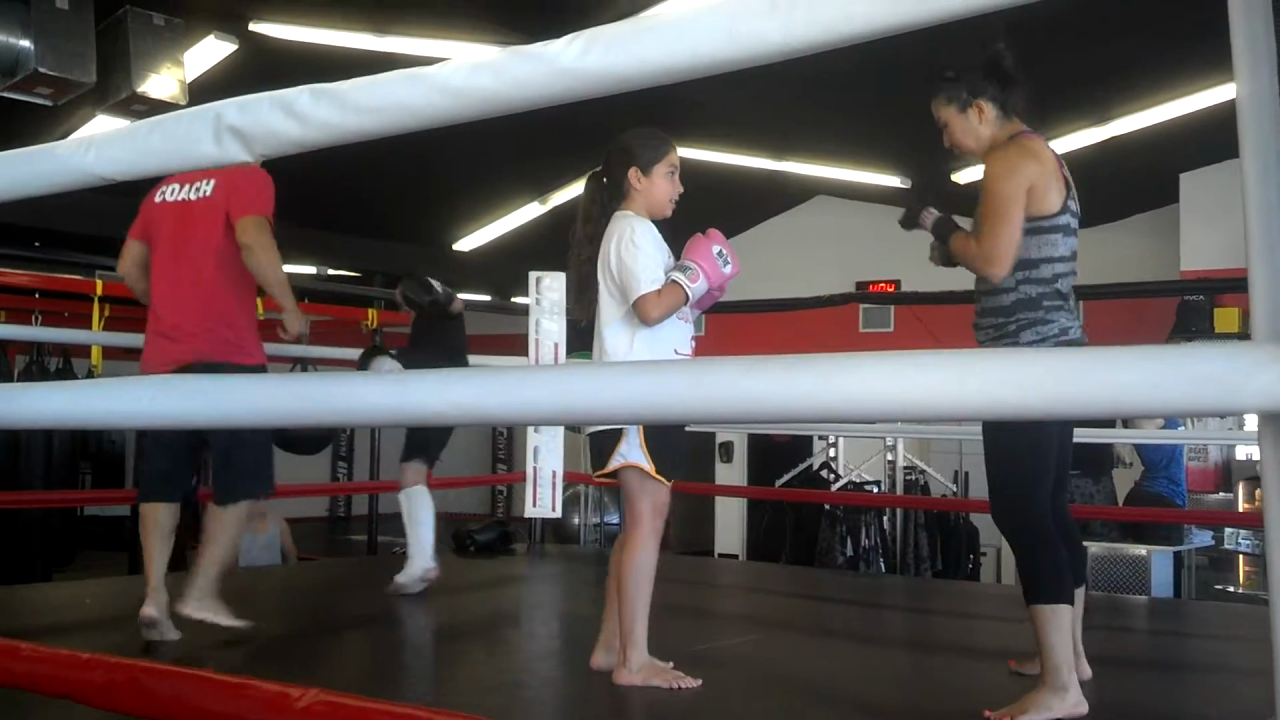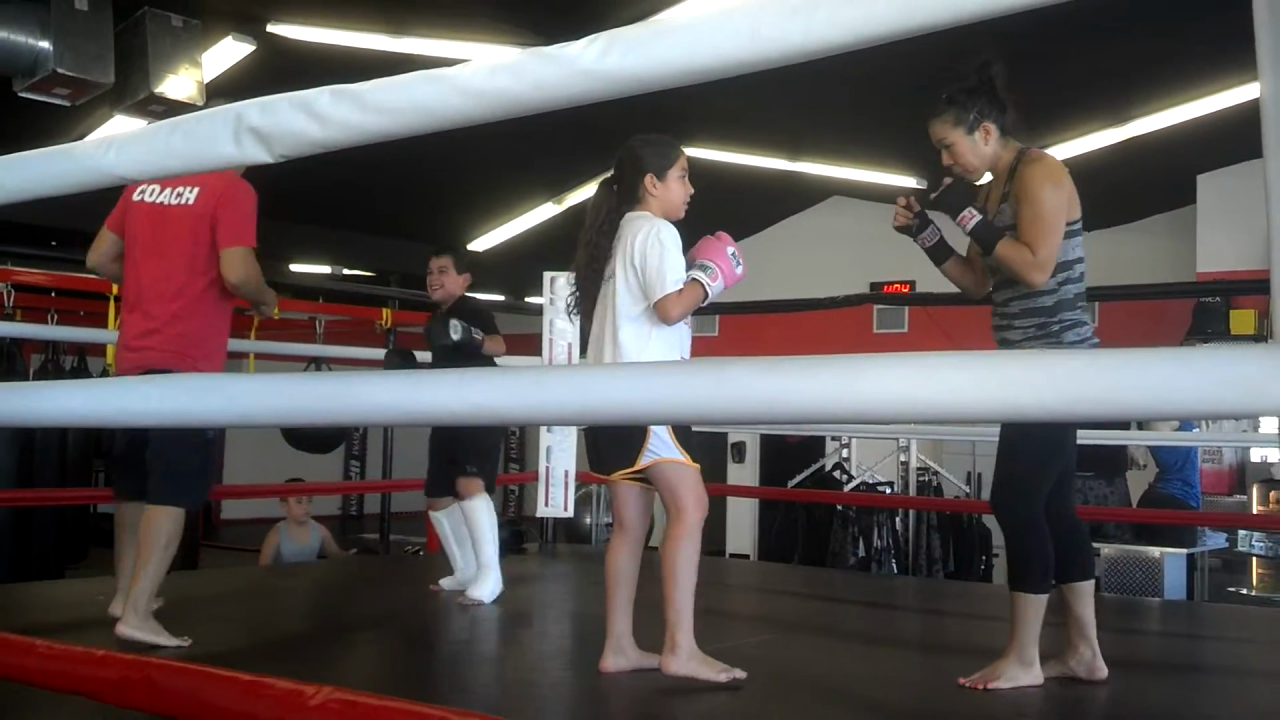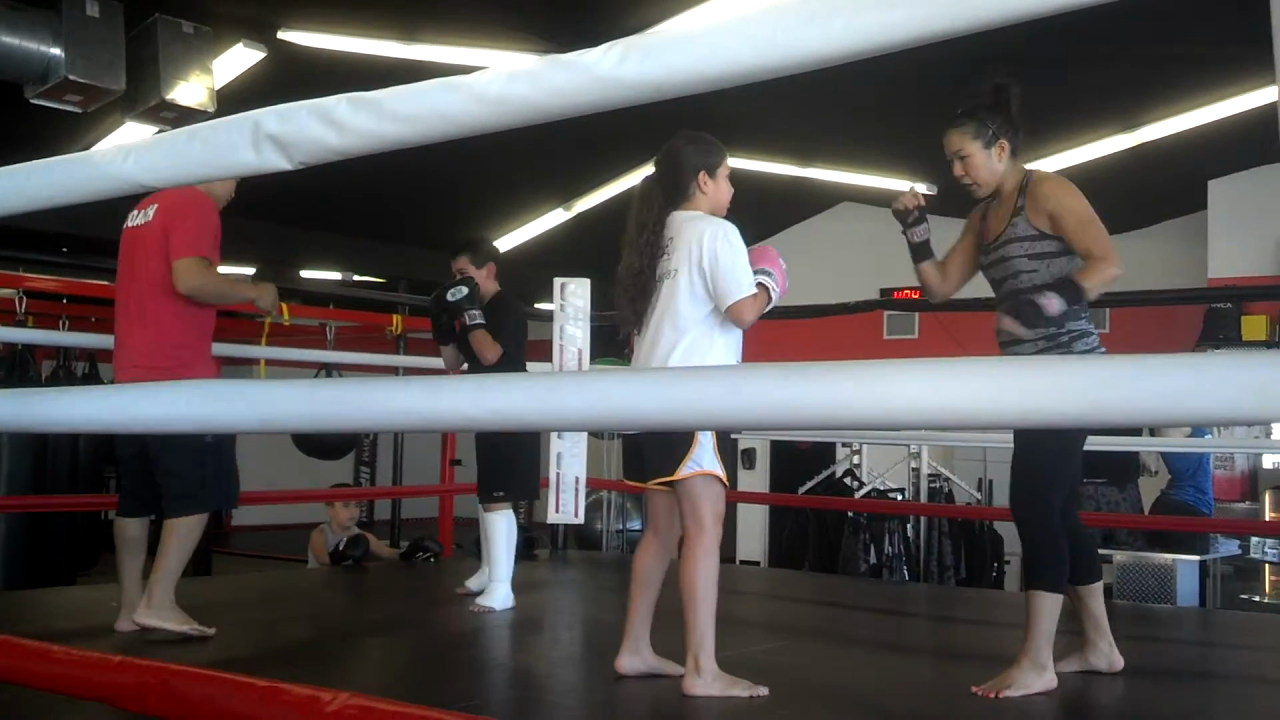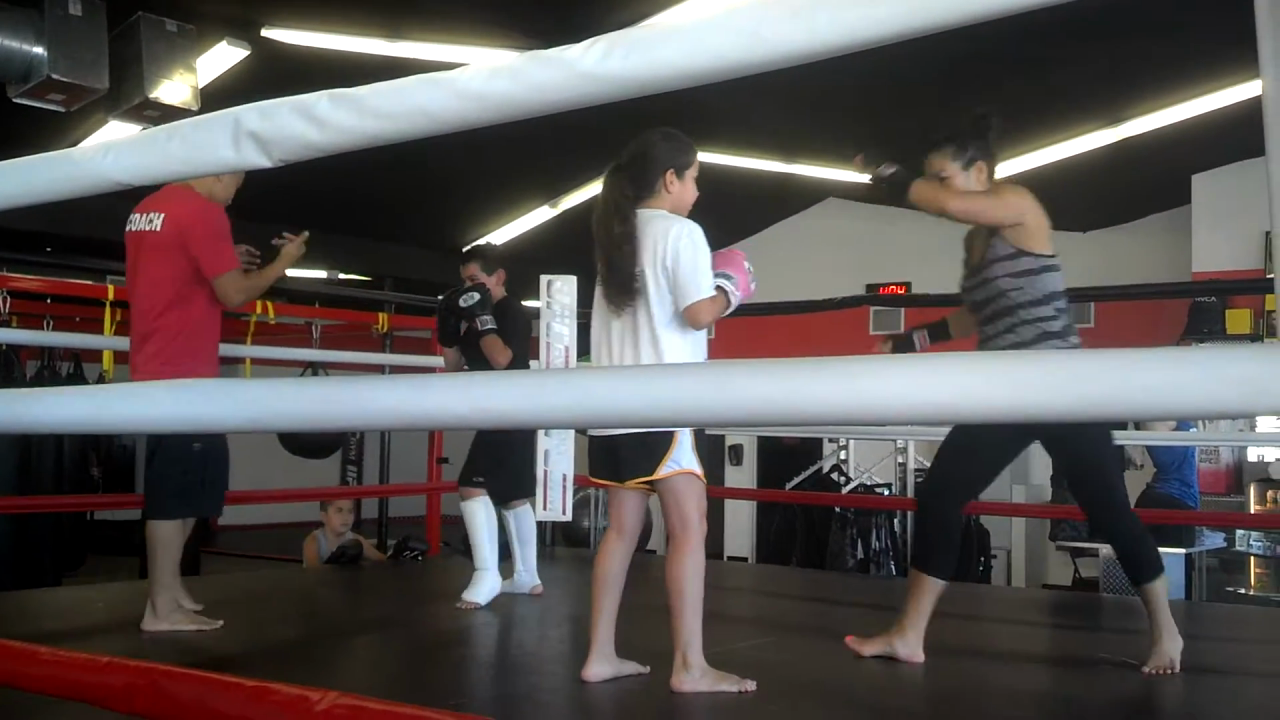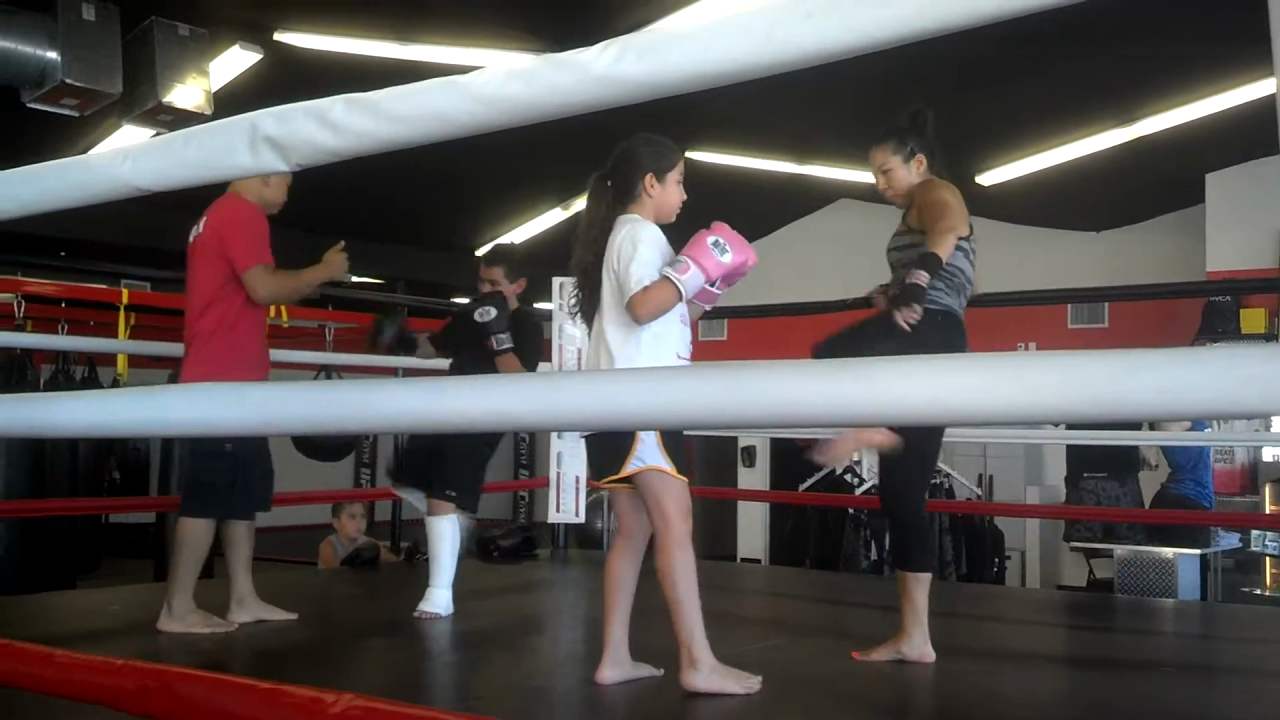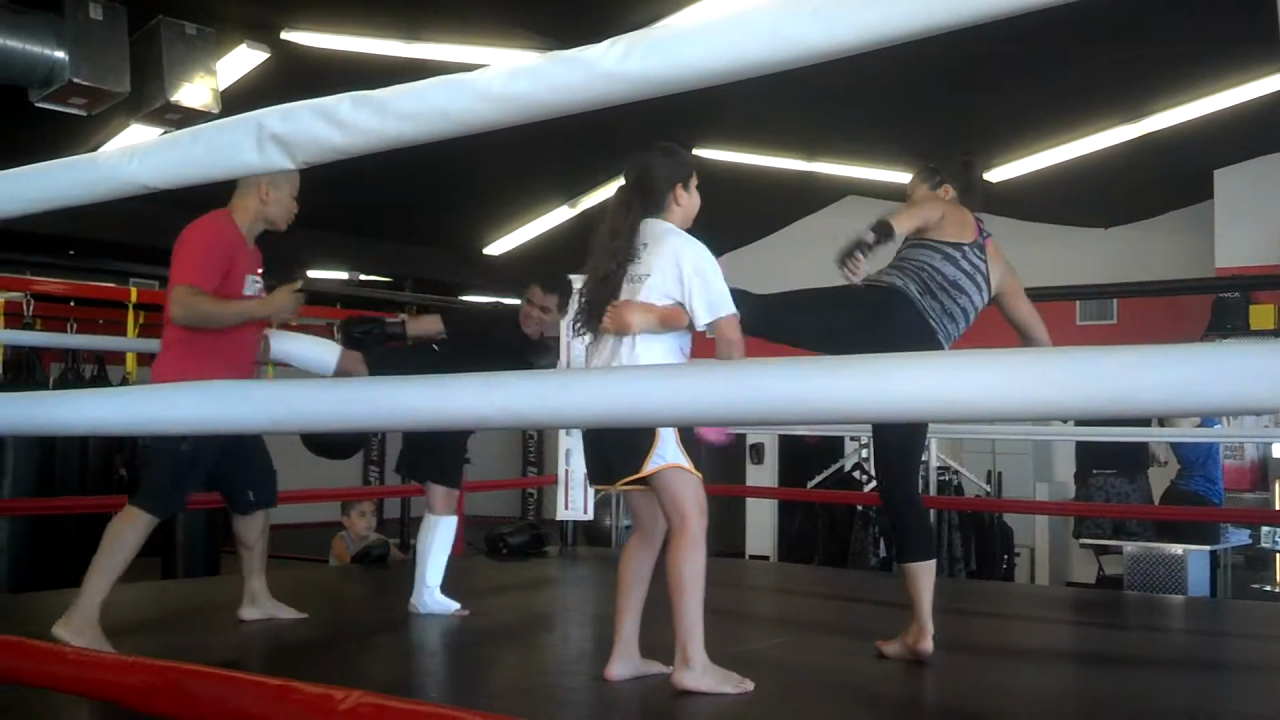
dt=0.5s
person 1, frame 1
left shoulder: (1011, 158)
right shoulder: (1048, 161)
left elbow: (993, 264)
left wrist: (934, 222)
right wrist: (958, 246)
left hip: (1025, 359)
right hip: (1058, 354)
left knee: (1021, 511)
right knee: (1048, 506)
right ankle: (1068, 654)
person 1, frame 2
left shoulder: (1040, 173)
right shoulder: (997, 189)
left elbow: (1035, 271)
right elbow: (977, 283)
left wrist: (968, 215)
right wrist: (925, 234)
left knee: (1015, 501)
right knee: (1050, 504)
left ankle: (1023, 658)
right ankle: (1084, 650)
person 1, frame 3
left shoulder: (1048, 190)
right shoulder: (984, 214)
left elbow: (1107, 263)
right elbow: (937, 287)
left wrist: (1044, 304)
right wrist: (914, 228)
left hip: (1067, 370)
left knee: (1035, 505)
right knee: (1055, 509)
left ankle: (1035, 663)
right ankle: (1100, 646)
person 1, frame 4
left shoulder: (1020, 211)
right shoulder: (974, 240)
left elbow: (943, 201)
left wrist: (892, 176)
right wrist: (917, 339)
left knee: (1105, 510)
right knee: (938, 498)
left ankle: (1164, 630)
right ankle: (909, 635)
person 1, frame 5
left shoulder: (939, 194)
right shoulder: (927, 209)
left elbow: (944, 235)
right elbow: (968, 283)
left wrist: (914, 285)
right wrist: (899, 294)
left hip: (927, 329)
right hip: (940, 346)
left knee: (833, 353)
right knee: (901, 492)
left ankle: (861, 430)
right ankle: (913, 637)
person 1, frame 6
left shoulder: (944, 212)
right shoulder: (999, 264)
left elbow: (909, 215)
right elbow: (1041, 341)
left wrist: (867, 241)
left hip: (883, 311)
right hip: (919, 348)
left knee: (759, 309)
right knee: (899, 488)
left ankle: (662, 315)
right ankle: (921, 628)
person 2, frame 1
left shoulder: (633, 233)
right shoulder: (633, 230)
right elbow: (651, 308)
left wrist: (699, 292)
right wrist: (698, 271)
left knee: (644, 520)
right knee: (646, 519)
left ankle: (613, 643)
right ankle: (633, 660)
person 2, frame 2
left shoulder: (621, 235)
right shoulder: (656, 231)
right elbow: (670, 307)
left wrist: (699, 279)
right wrist: (711, 275)
left knee: (631, 522)
right knee: (689, 509)
left ankle: (619, 646)
right ankle: (682, 646)
person 2, frame 3
left shoulder: (660, 237)
right shoulder: (716, 231)
right elbow: (742, 311)
left wrist: (752, 282)
right wrist: (769, 280)
left knee: (664, 528)
right knee: (705, 527)
left ankle: (635, 648)
right ankle: (703, 669)
person 2, frame 4
left shoulder: (618, 237)
right shoulder: (680, 233)
right elbow: (696, 313)
right wrist: (731, 287)
left knee: (623, 527)
right knee: (689, 528)
left ankle: (601, 654)
right ankle: (691, 665)
person 2, frame 5
left shoulder: (622, 234)
right shoulder: (641, 232)
right elbow: (644, 306)
left wrist: (703, 290)
right wrist: (696, 268)
left hip: (619, 406)
left knee: (634, 530)
right knee: (675, 524)
left ankle: (615, 658)
right ankle: (698, 661)
person 2, frame 6
left shoulder: (615, 247)
right shoulder: (686, 249)
right elbow: (726, 334)
left knee: (651, 525)
right knee: (690, 521)
left ankle: (623, 654)
right ankle: (692, 661)
person 3, frame 1
left shoulder: (164, 190)
right shoulder: (248, 178)
left elbow: (130, 267)
right elbow: (253, 240)
right wrist: (290, 310)
left hip: (163, 354)
right hip: (225, 353)
left knee: (162, 485)
right knee: (241, 477)
left ankle: (154, 598)
right ankle: (201, 592)
person 3, frame 2
left shoulder: (144, 186)
right shoulder: (233, 191)
left elbow: (98, 259)
right elbow: (236, 272)
right wrist: (265, 298)
left hip: (135, 356)
right hip: (189, 361)
left knee: (134, 481)
right knee: (171, 489)
left ankle: (126, 594)
right ankle: (136, 615)
person 3, frame 3
left shoulder: (143, 210)
right shoulder: (195, 206)
right elbow: (190, 280)
left wrist: (227, 288)
right wrist: (253, 294)
left hip: (133, 375)
right hip: (179, 376)
left knee: (137, 497)
right knee: (199, 491)
left ankle: (131, 606)
right ankle: (158, 601)
person 3, frame 4
left shoulder: (145, 210)
right shoulder: (203, 213)
right elbow: (234, 294)
left wrist: (224, 263)
right wrist: (283, 261)
left hip: (154, 371)
right hip: (182, 376)
left knee: (192, 483)
right knee: (177, 492)
left ankle: (168, 585)
right ankle: (160, 609)
person 3, frame 5
left shoulder: (216, 218)
right shoulder: (243, 214)
right elbow: (264, 289)
left wrist: (291, 282)
right wrist: (325, 270)
left hip: (224, 379)
right hip: (224, 381)
left knee: (241, 491)
right knee: (209, 496)
left ankle: (243, 600)
right ankle: (177, 609)
person 3, frame 6
left shoulder: (248, 249)
right shoulder: (209, 234)
right elbow: (182, 309)
right wrist: (265, 306)
left knee: (253, 495)
right knee: (156, 499)
left ankle: (257, 597)
right ankle: (79, 618)
person 4, frame 1
left shoulder: (436, 313)
right shoulder: (423, 330)
left elbow: (456, 306)
left wrist: (441, 295)
right knee: (411, 478)
right ankle: (421, 560)
person 4, frame 2
left shoulder: (471, 308)
right shoulder: (440, 319)
left elbow: (498, 346)
left wrist: (467, 335)
left knee: (469, 485)
right knee: (438, 498)
left ankle: (490, 576)
right ankle: (466, 572)
person 4, frame 3
left shoulder: (509, 308)
right shoulder: (479, 311)
left elbow: (490, 354)
right elbow: (454, 363)
left wrist: (470, 312)
right wrist: (444, 324)
left knee: (496, 500)
right knee: (490, 498)
left ankle: (501, 588)
right ankle: (491, 571)
person 4, frame 4
left shoulder: (513, 313)
right shoulder: (482, 318)
left elbow: (501, 359)
right elbow: (453, 366)
left wrist: (482, 317)
right wrist: (448, 328)
left knee: (473, 489)
right knee: (514, 497)
left ankle: (486, 576)
right ankle: (527, 576)
person 4, frame 5
left shoulder: (527, 325)
right shoulder: (473, 314)
left elbow: (516, 378)
right elbow: (435, 348)
left wrist: (498, 332)
right wrist: (404, 339)
left knee: (442, 501)
right knee: (406, 483)
left ankle: (439, 595)
right ankle: (453, 531)
person 4, frame 6
left shoulder: (544, 355)
right shoulder: (494, 317)
right elbow: (439, 325)
right wrist: (389, 327)
right hip: (424, 371)
left knee: (443, 500)
right knee: (355, 362)
left ankle: (426, 593)
